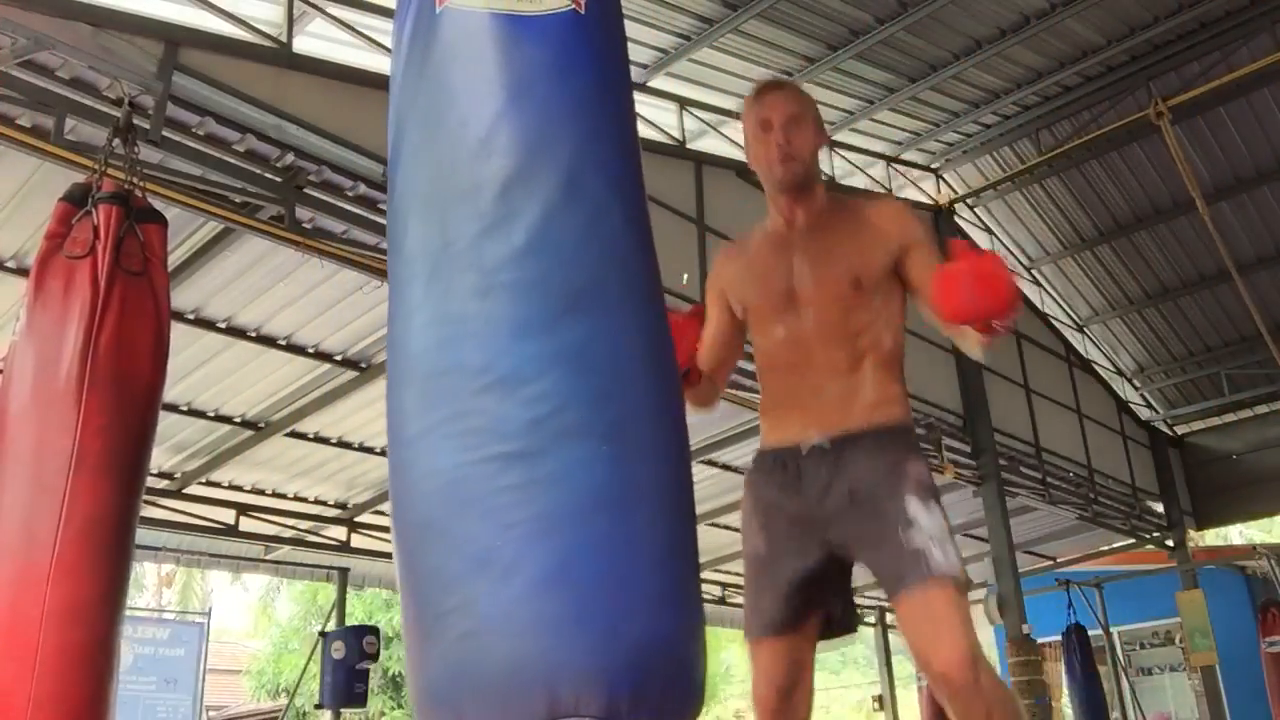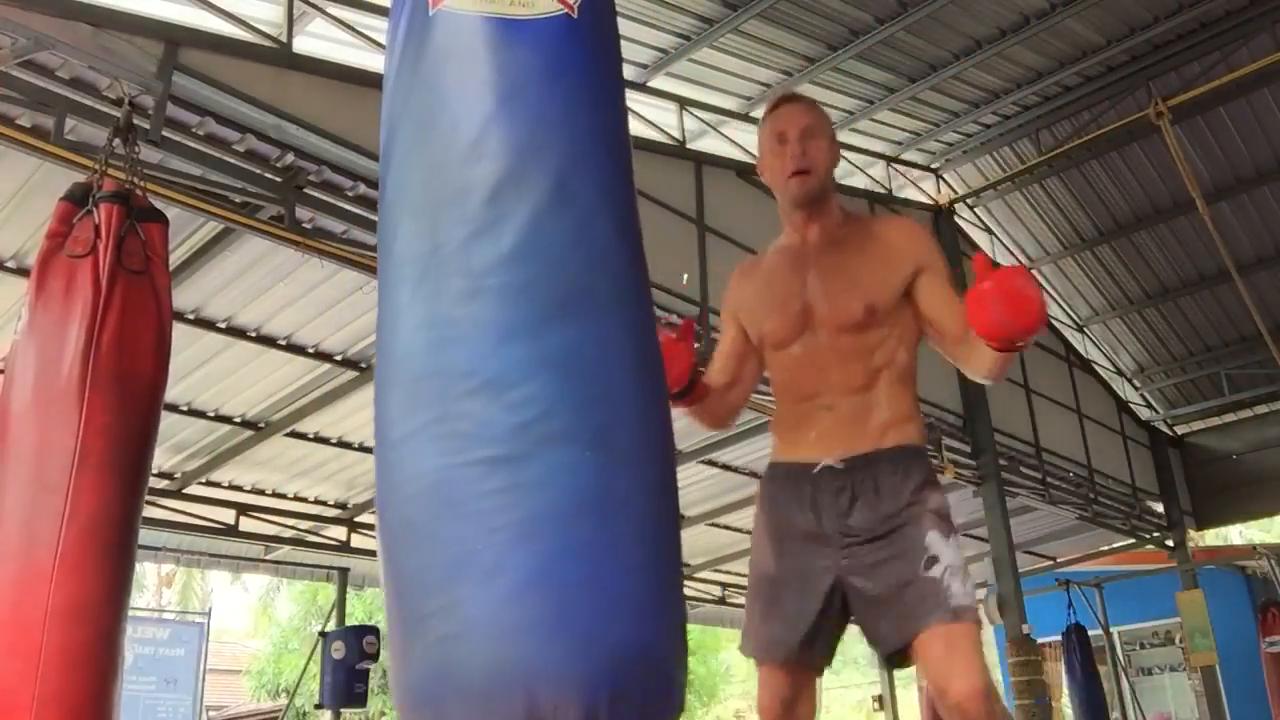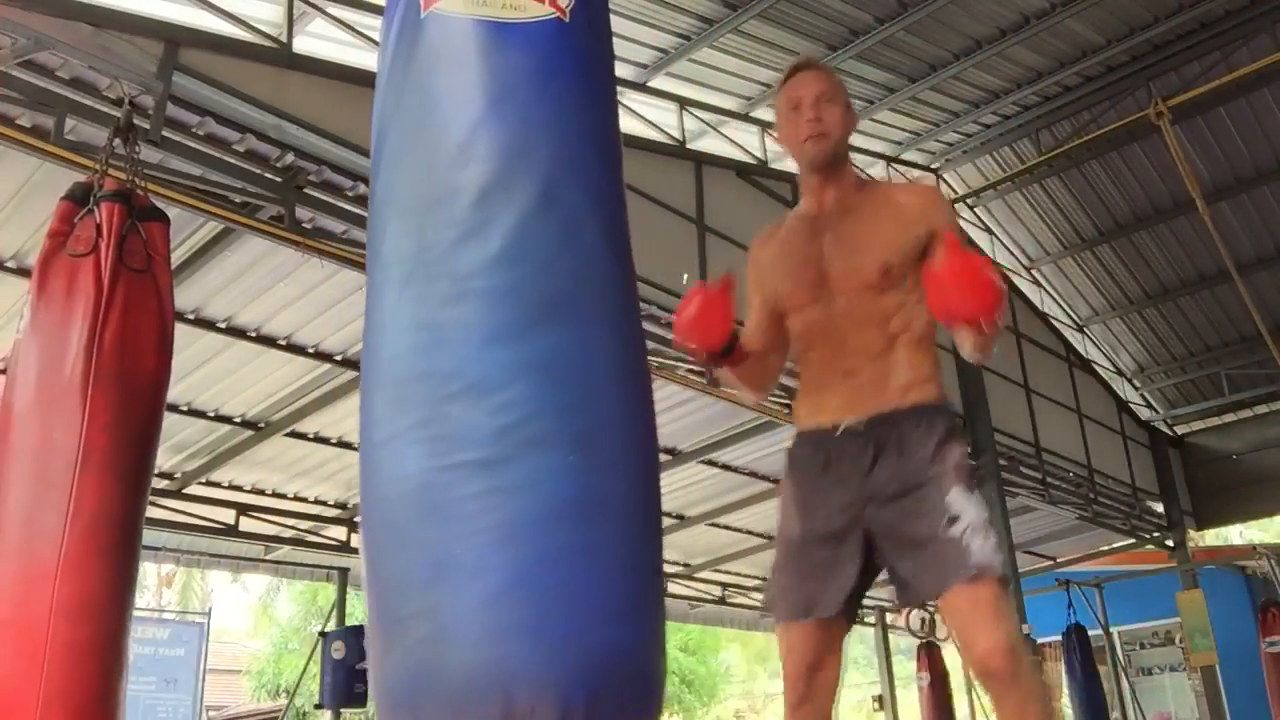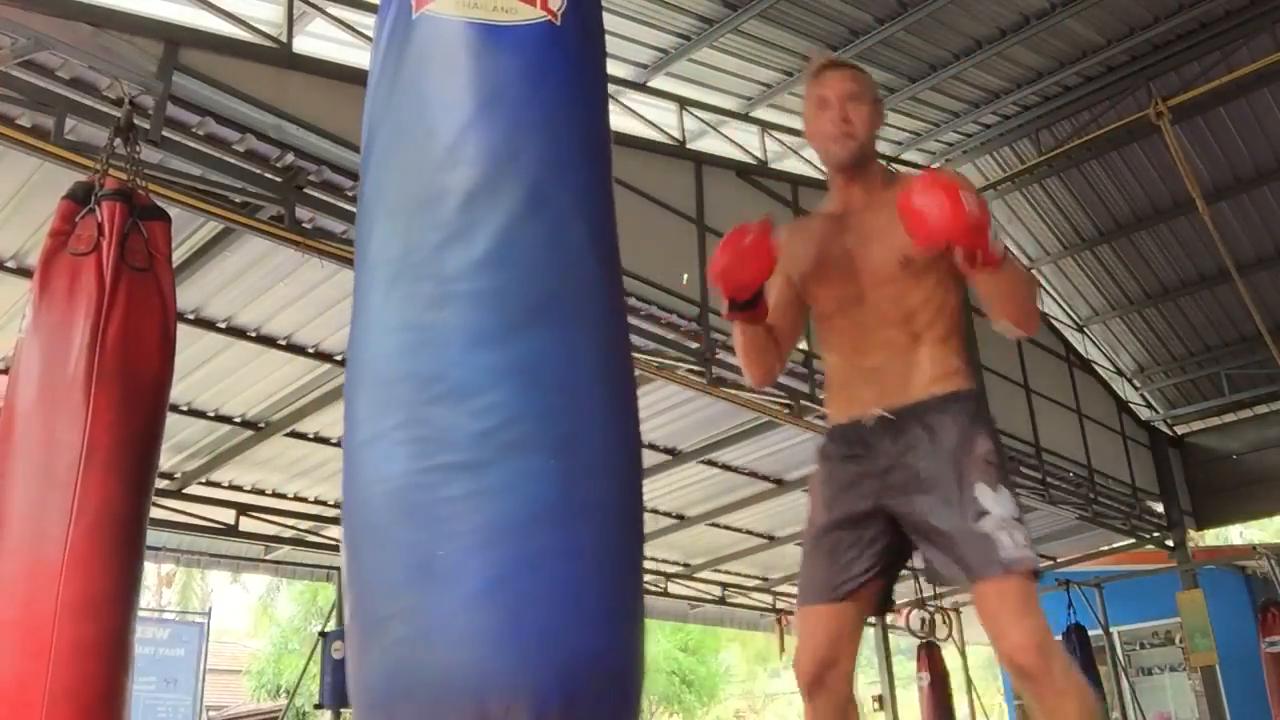
dt=0.1s
person 1, frame 1
left shoulder: (887, 223)
right shoulder: (734, 266)
left elbow: (975, 336)
right elbow: (706, 388)
left wrist: (986, 306)
right wrist: (673, 367)
left hip: (879, 459)
right hip: (781, 478)
left knee: (953, 661)
person 1, frame 2
left shoulder: (900, 243)
right shoulder: (748, 281)
left elbow: (982, 366)
right elbow: (722, 408)
left wrist: (1005, 333)
right wrist: (681, 384)
left hip: (894, 483)
right hip: (793, 501)
person 1, frame 3
left shoulder: (914, 206)
right shoulder: (769, 251)
left elbow: (979, 344)
right elbow: (758, 376)
left wrist: (974, 314)
right wrist: (717, 347)
left hip: (916, 445)
right hip: (819, 465)
left knee: (994, 649)
person 1, frame 4
left shoulder: (940, 198)
right shoulder: (796, 241)
left elbow: (1023, 317)
right elbow: (763, 367)
left wrist: (977, 248)
right wrist: (739, 301)
left hip: (944, 432)
right hip: (849, 455)
left knee: (1026, 645)
